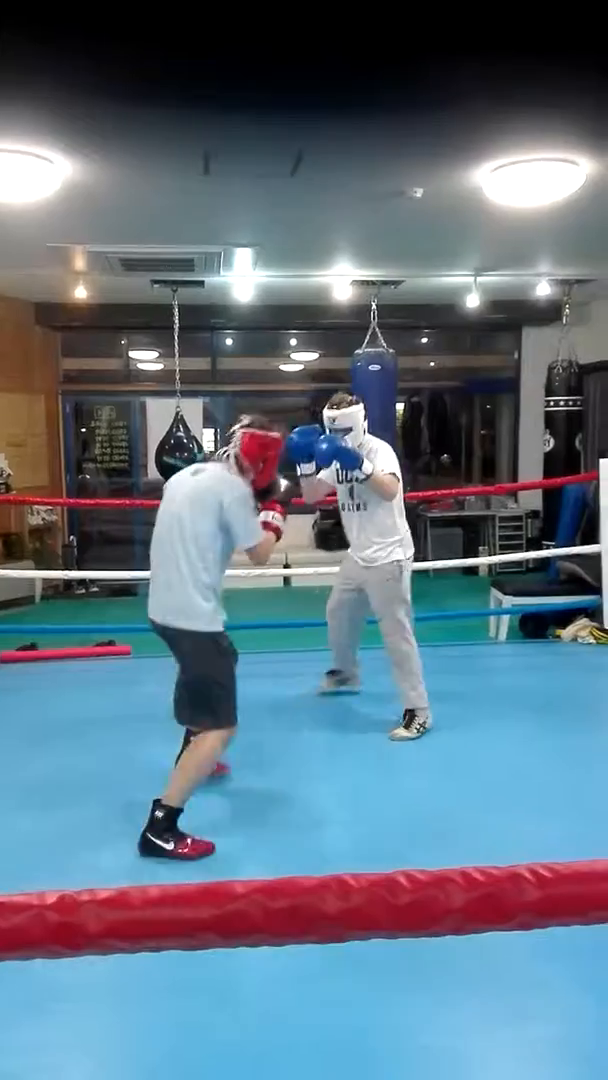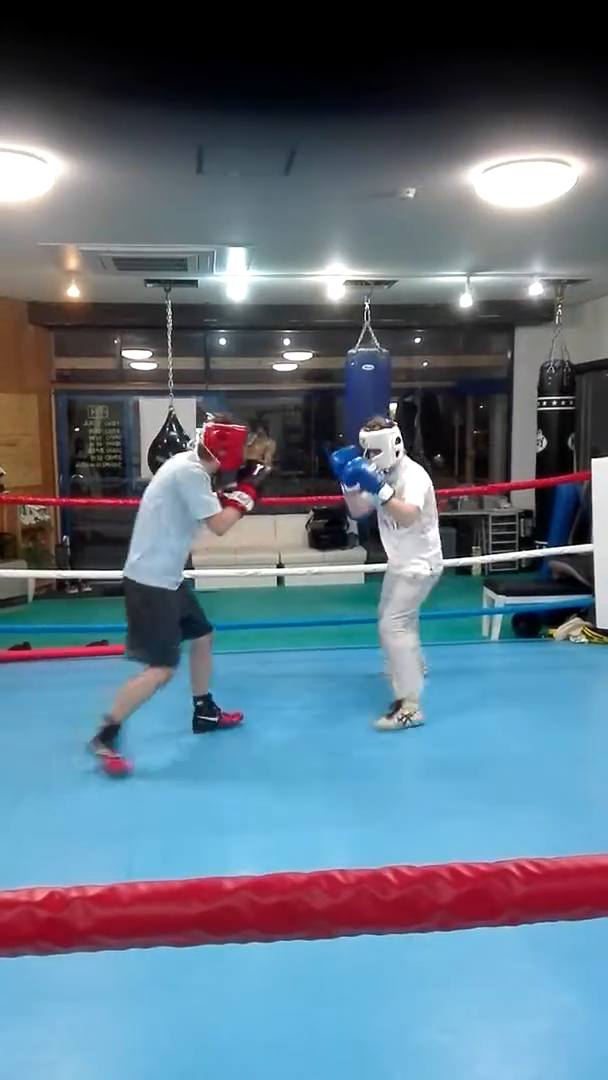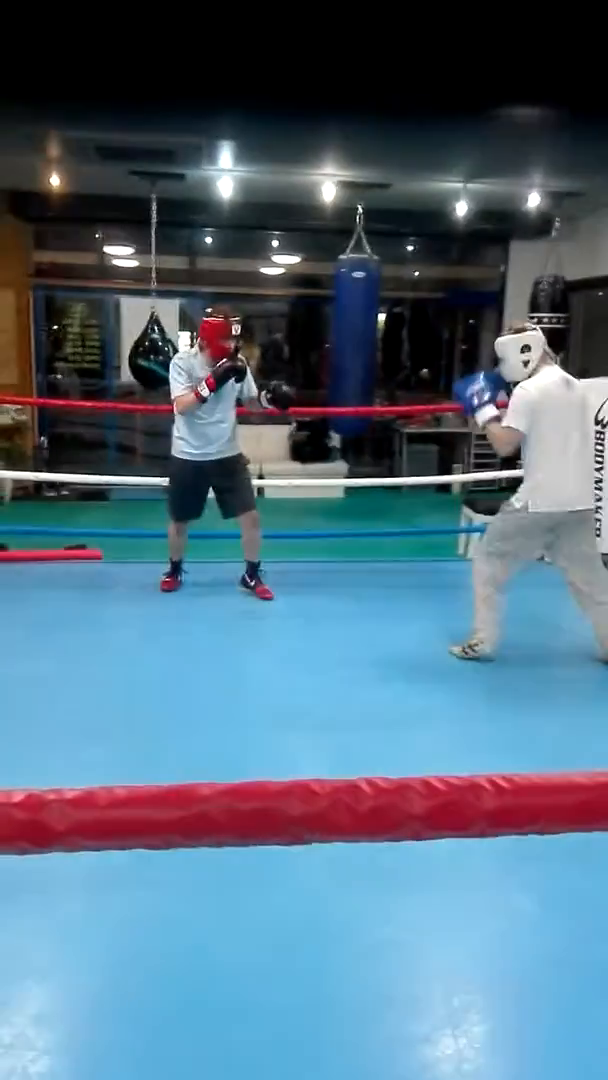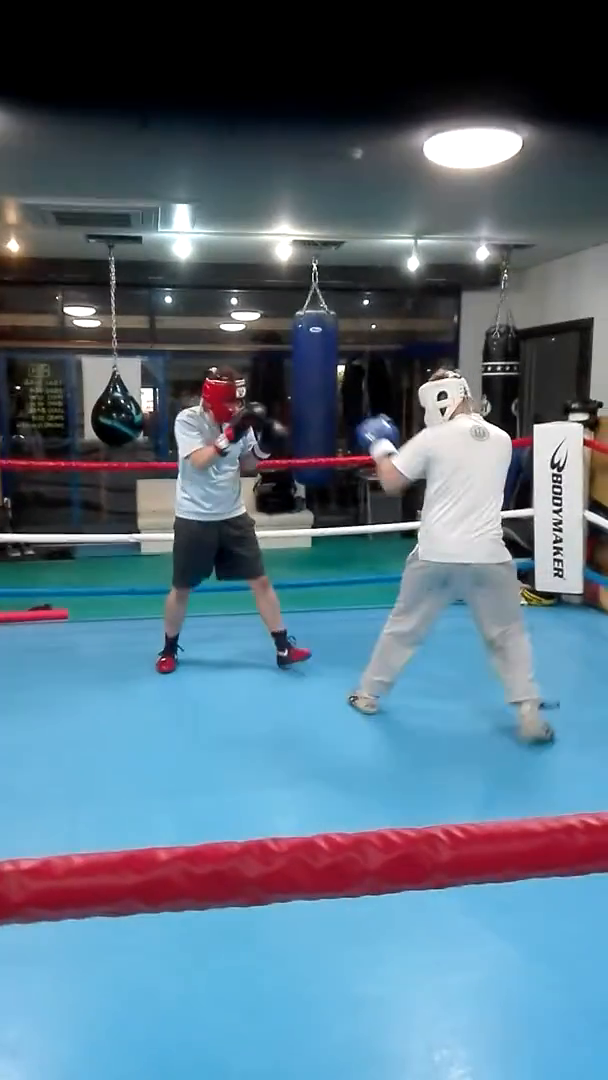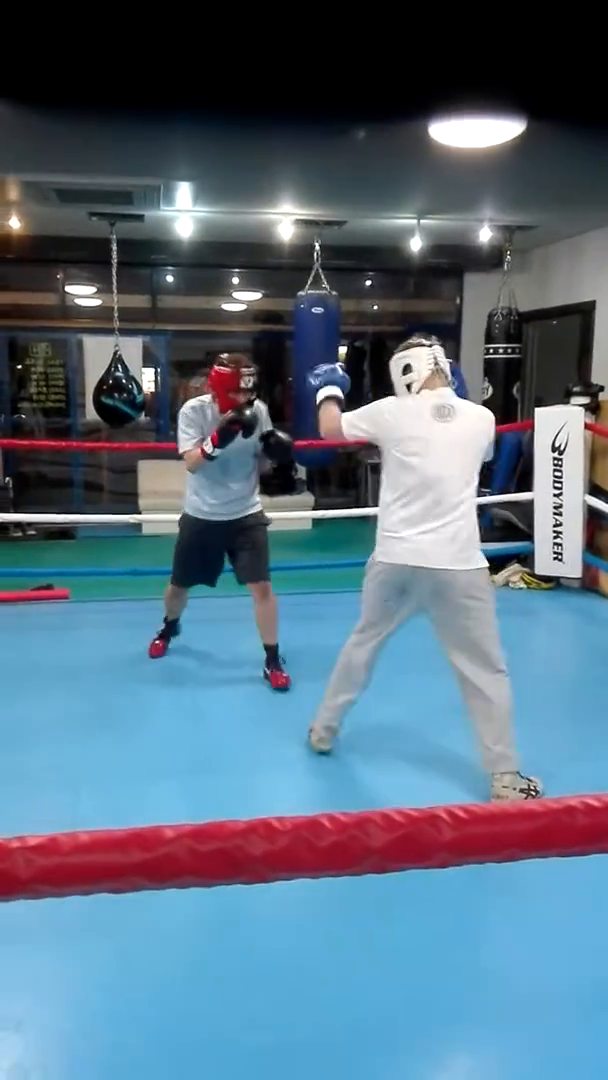
dt=1s
person 1, frame 1
left shoulder: (379, 449)
right shoulder: (337, 458)
left elbow: (390, 490)
right elbow: (311, 496)
left wrist: (358, 463)
right wrist: (305, 462)
left hip: (389, 556)
right hip: (360, 555)
left knee: (396, 632)
right knee: (339, 616)
left ankle: (418, 710)
right ankle: (345, 672)
person 1, frame 2
left shoulder: (412, 475)
right shoulder: (386, 474)
left elbow: (407, 517)
right elbow: (358, 511)
left wrist: (378, 488)
right wrist: (351, 481)
left hip: (419, 565)
right hip: (403, 563)
left knee: (393, 625)
right knee: (399, 612)
left ankle: (407, 705)
right ankle: (412, 665)
person 1, frame 3
left shoulder: (528, 392)
right shoulder: (575, 387)
left elbow: (505, 444)
left wrist: (482, 408)
right wrist: (501, 395)
left hip: (538, 502)
right hip: (580, 503)
left knee: (489, 558)
left ankle: (481, 638)
person 1, frame 4
left shoulder: (432, 438)
right shoulder: (501, 440)
left elbow: (392, 481)
left wrist: (380, 442)
left hip: (435, 556)
right hip: (488, 557)
left knee: (403, 627)
right knee: (508, 635)
left ankle: (368, 693)
right ankle: (530, 714)
person 1, frame 5
left shoulder: (391, 412)
right shoulder: (481, 419)
left elbow: (331, 431)
left wrist: (328, 390)
left hip: (396, 560)
right hip: (458, 566)
left knee: (362, 644)
right knee: (487, 672)
left ankle: (324, 728)
right ankle: (505, 779)
person 2, frame 1
left shoulder: (186, 476)
right shoulder: (231, 487)
right elbow: (259, 554)
right wrist: (273, 508)
left hip: (165, 607)
right hip: (194, 616)
left knee: (201, 685)
right knee: (218, 727)
left ankle: (192, 757)
right ankle: (160, 827)
person 2, frame 2
left shoulder: (189, 466)
right shoulder: (188, 471)
left elbow: (212, 509)
right elbow: (220, 525)
left wrist: (236, 488)
right wrist: (248, 490)
left hip: (167, 576)
right hip: (151, 580)
left knee: (202, 639)
right knee: (161, 668)
left ankle: (205, 712)
right ankle: (107, 734)
person 2, frame 3
left shoulder: (236, 361)
right shoulder: (183, 361)
left elbow: (249, 400)
right elbow: (183, 405)
left wrist: (269, 398)
right wrist: (214, 379)
left hip: (227, 455)
right hip: (188, 457)
left knee: (250, 515)
right knee: (180, 520)
left ankle: (252, 575)
right ankle: (175, 569)
person 2, frame 4
left shoulder: (242, 418)
right shoulder: (188, 419)
right elbow: (201, 461)
left wrist: (264, 446)
right wrist: (231, 433)
left hip: (233, 515)
right hip: (194, 517)
left knee: (260, 581)
right knee: (181, 588)
left ankle: (284, 646)
right ankle: (169, 648)
person 2, frame 5
left shoulder: (257, 410)
right shoulder: (193, 410)
left elbow: (261, 459)
right elbow: (192, 464)
left wrist: (273, 449)
right wrist: (218, 438)
left hip: (246, 514)
right hip: (200, 515)
left knee: (261, 586)
right knee: (178, 585)
left ankle: (272, 660)
right ankle: (169, 627)
